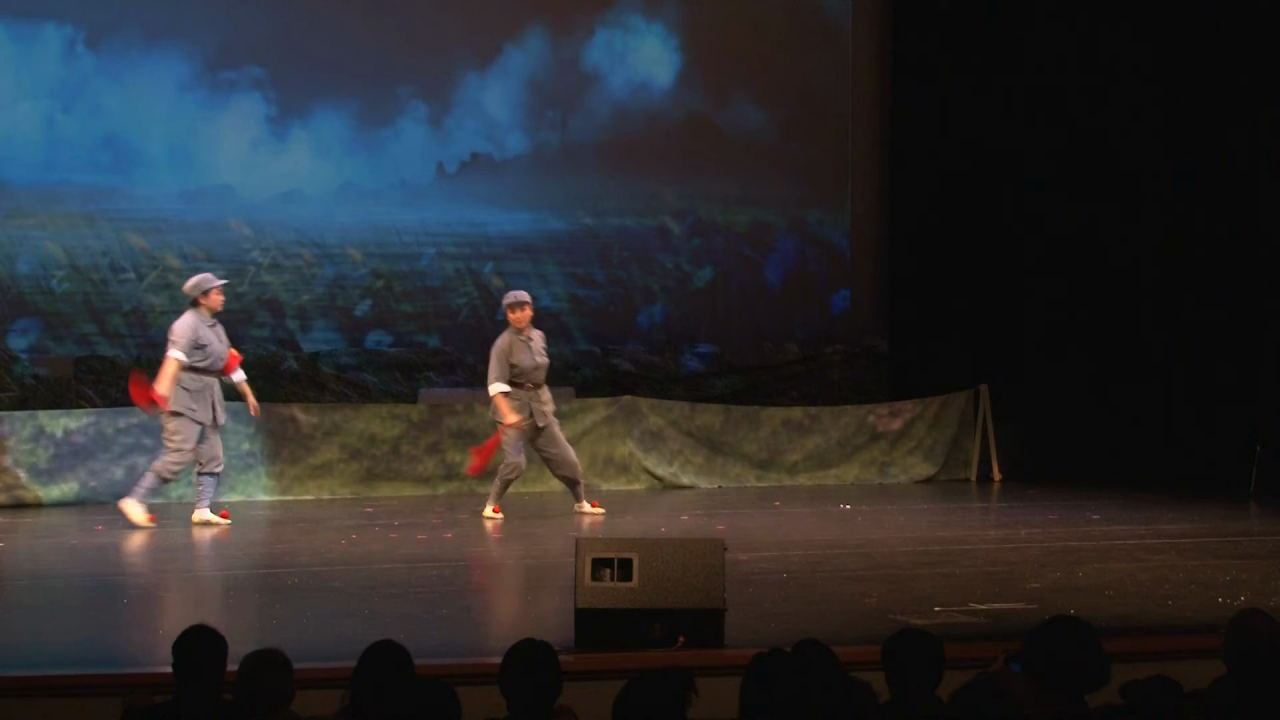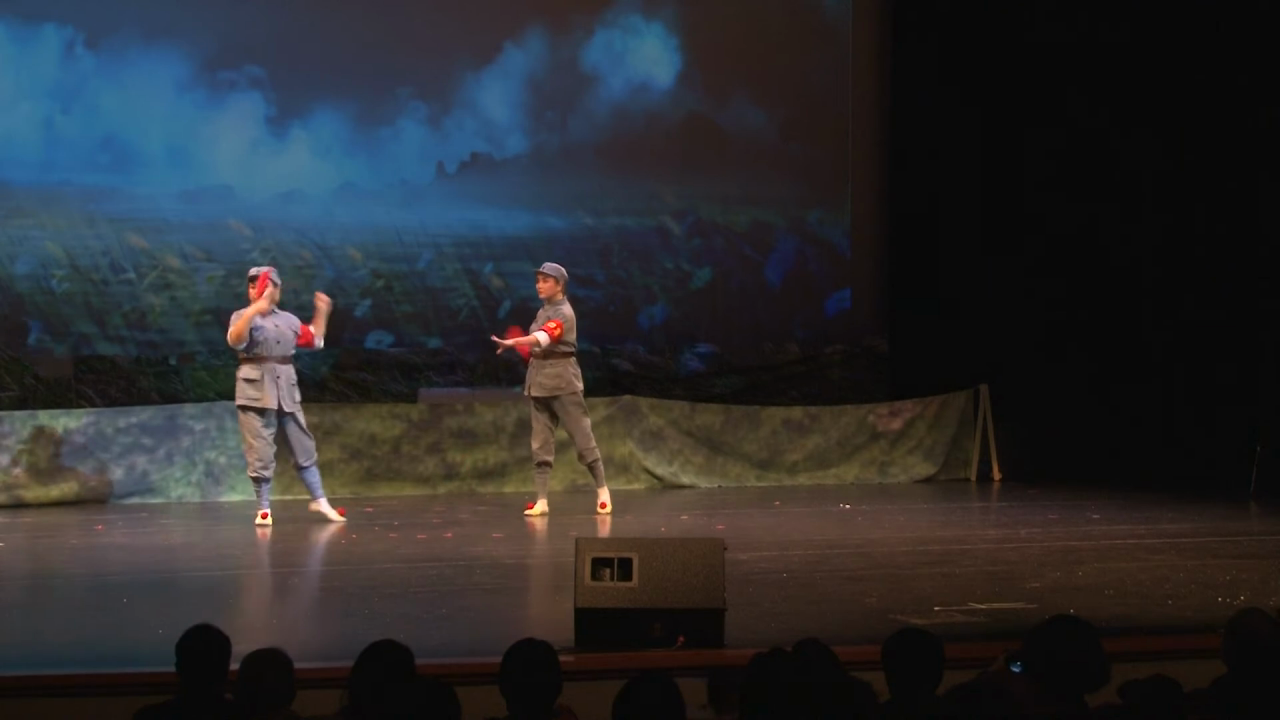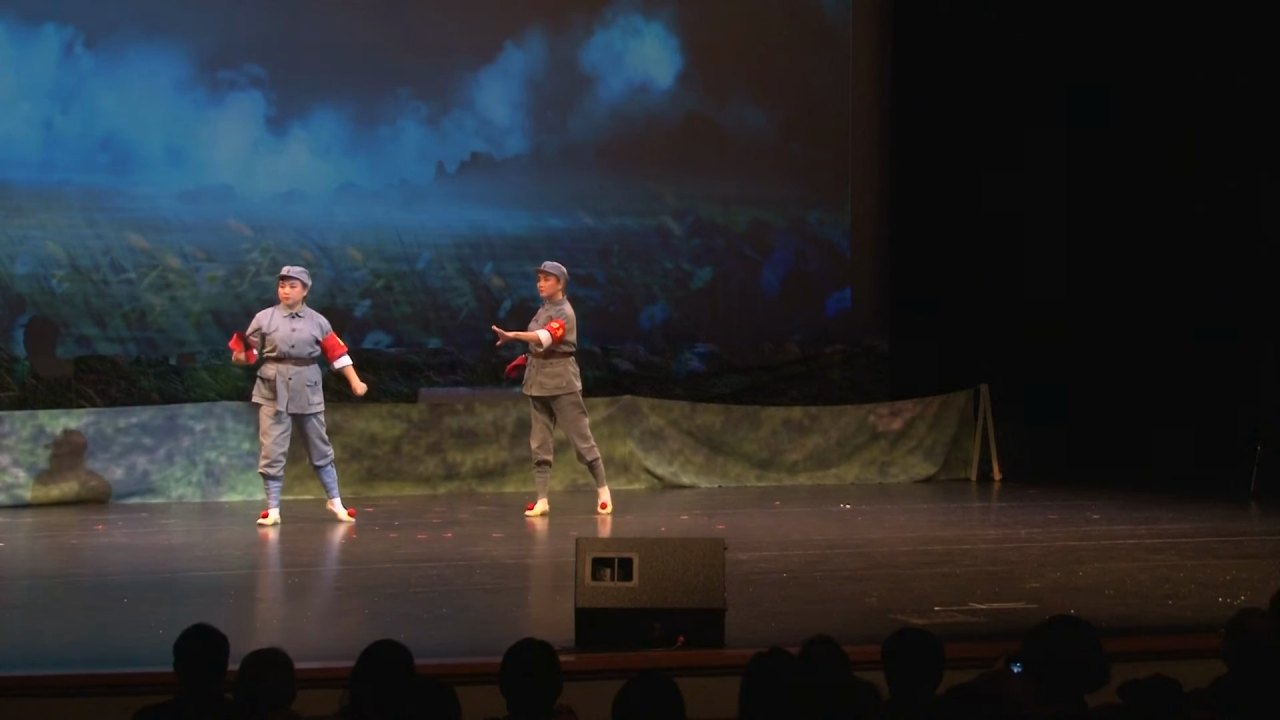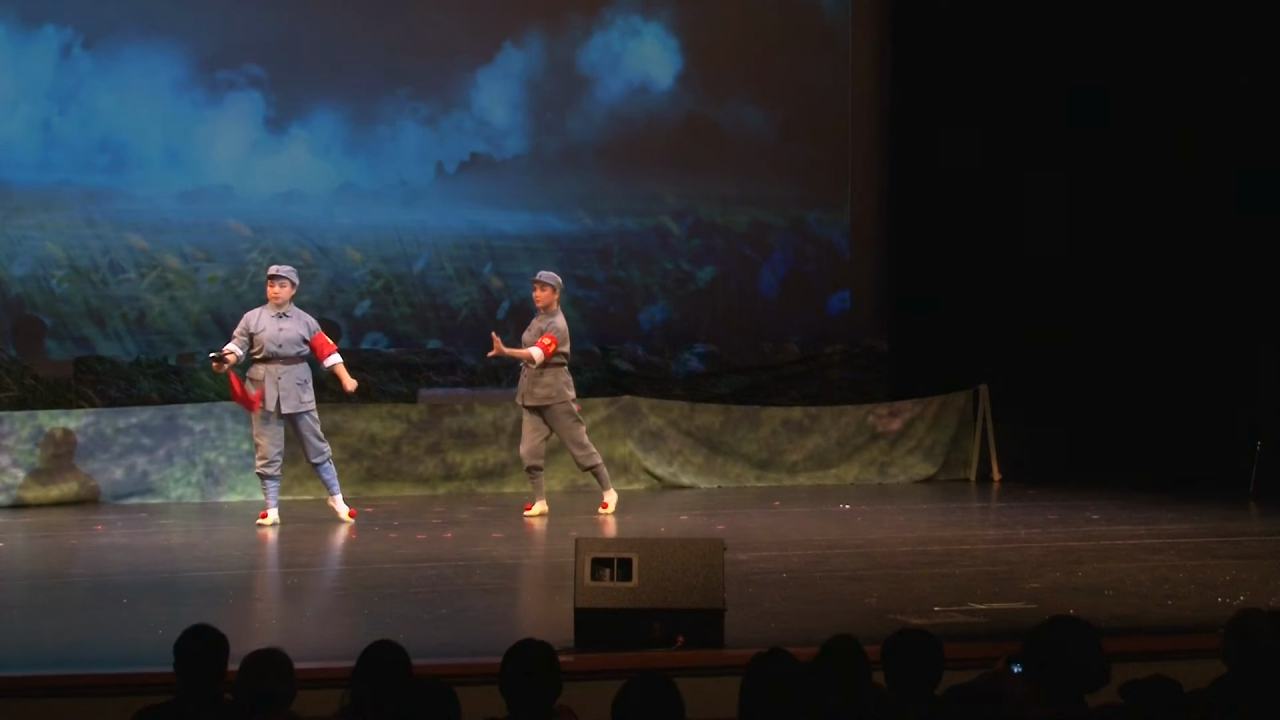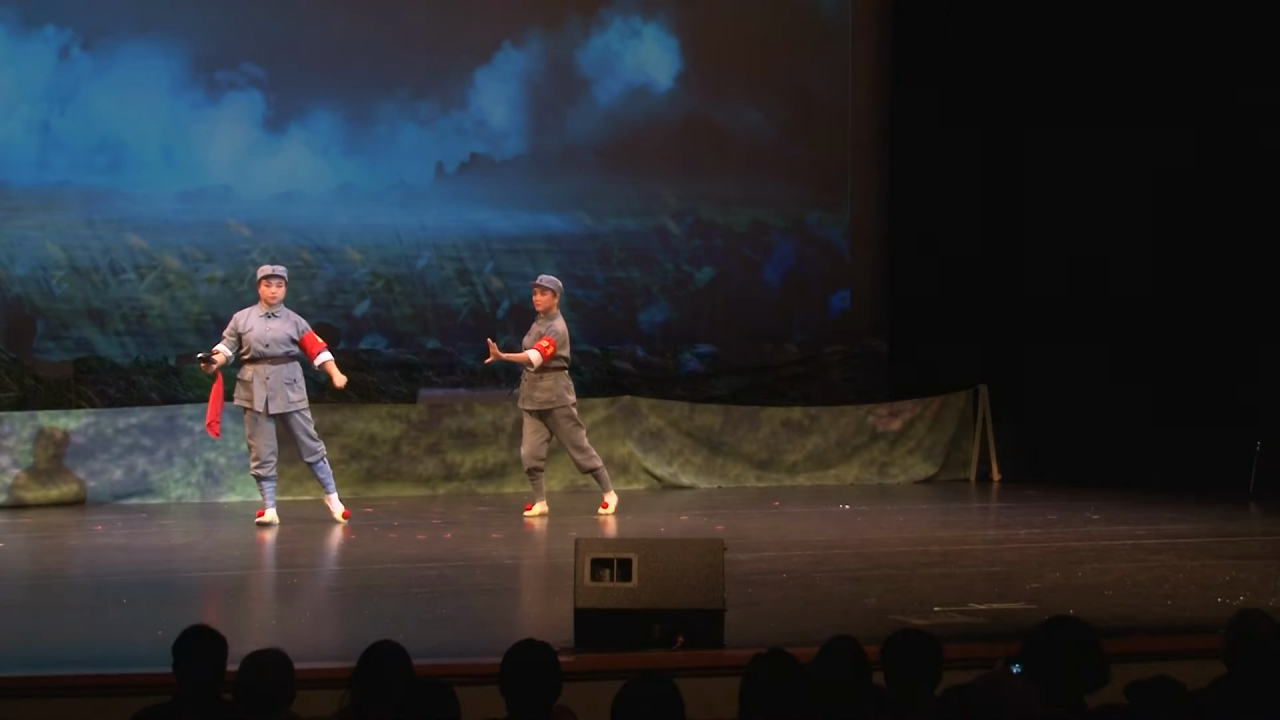
dt=0.5s
person 1, frame 1
left shoulder: (216, 328)
right shoulder: (189, 324)
left elbow: (230, 361)
right elbow: (176, 355)
left wrist: (247, 393)
right wrist: (165, 384)
left hip: (204, 398)
right hip: (185, 395)
left knee: (212, 456)
right knee: (178, 455)
left ankle: (202, 509)
right ankle: (135, 500)
person 1, frame 2
left shoulder: (288, 319)
right shoulder: (242, 317)
left elbow: (314, 340)
right elbow: (234, 339)
left wrist: (321, 311)
right wrist: (253, 312)
left hip: (285, 388)
right hip: (255, 388)
left knee: (304, 447)
right knee: (260, 452)
left ankle: (320, 501)
right ankle: (263, 509)
person 1, frame 3
left shoulder: (318, 321)
right shoulder: (264, 318)
left elbow: (337, 353)
right elbow: (250, 349)
left wrist: (354, 381)
right wrist: (241, 356)
left hip: (307, 388)
right hip: (273, 389)
left knee: (319, 446)
right knee: (272, 450)
left ankle: (334, 501)
right ankle: (272, 509)
person 1, frame 4
left shoulder: (305, 321)
right shoulder: (252, 318)
left elbow: (326, 351)
right elbow: (237, 348)
left wrist: (345, 378)
right wrist: (224, 363)
left hip: (297, 387)
right hip: (264, 388)
left knee: (316, 444)
right knee: (268, 451)
left ankle: (336, 498)
right ankle: (271, 510)
person 1, frame 5
left shoulder: (294, 321)
right shoulder: (242, 318)
left elbow: (317, 349)
right elbow: (227, 349)
left wrist: (336, 374)
right wrist: (213, 363)
left hip: (288, 387)
right hip: (255, 389)
left knee: (310, 443)
right knee: (262, 452)
left ankle: (332, 497)
right ankle: (269, 509)
person 2, frame 1
left shoulder: (537, 337)
right shoulder: (504, 344)
right elbow: (497, 382)
right wrist: (506, 413)
left hip: (540, 407)
right hip: (514, 406)
left knee: (565, 459)
right knee: (514, 463)
left ankle: (580, 502)
right ankle: (492, 505)
person 2, frame 2
left shoulder: (563, 313)
right shoulder: (545, 310)
left elbow: (543, 339)
left wrist: (511, 343)
left hip: (562, 380)
right hip: (538, 381)
left knee: (582, 437)
right knee: (540, 443)
left ankle: (602, 491)
right ankle: (541, 500)
person 2, frame 3
left shoulder: (564, 312)
right shoulder: (543, 310)
left elbow: (547, 336)
left wrist: (515, 335)
left hip: (561, 379)
right hip: (538, 380)
left knee: (581, 437)
right knee: (540, 442)
left ankle: (603, 490)
right ankle: (542, 500)
person 2, frame 4
left shoulder: (556, 324)
right shoulder: (538, 319)
left elbow: (538, 353)
left wrist: (506, 352)
left hip: (554, 391)
right hip: (532, 391)
left knee: (579, 444)
right knee: (529, 451)
left ankle: (608, 492)
right ankle: (540, 501)
person 2, frame 5
left shoulder: (556, 328)
right shoulder: (539, 322)
left elbow: (536, 356)
left wrist: (503, 356)
left hip: (555, 394)
right hip: (533, 395)
left knee: (578, 447)
right knee: (530, 453)
left ankle: (608, 493)
right ankle: (540, 502)
